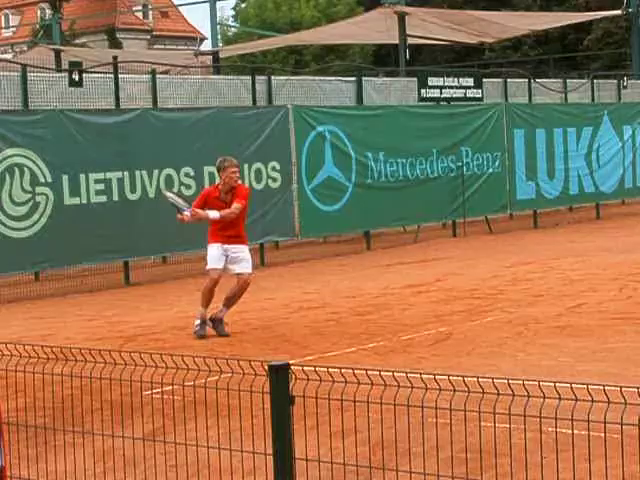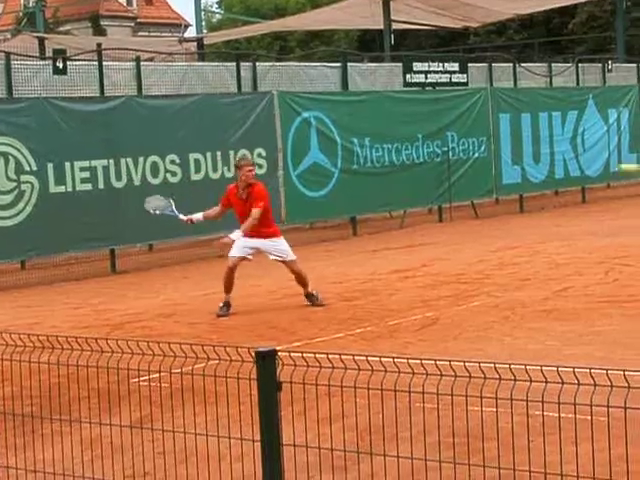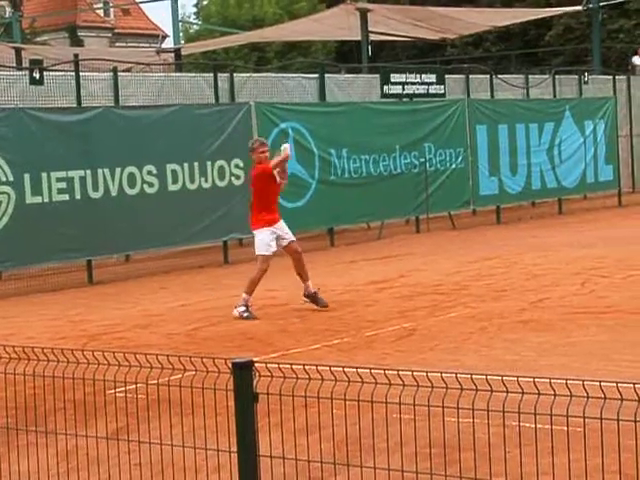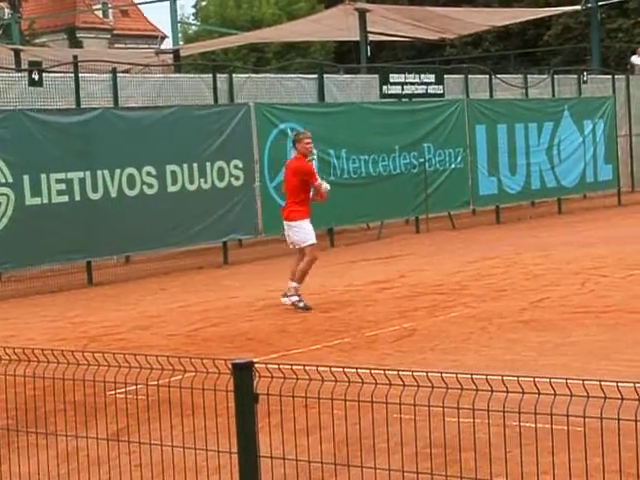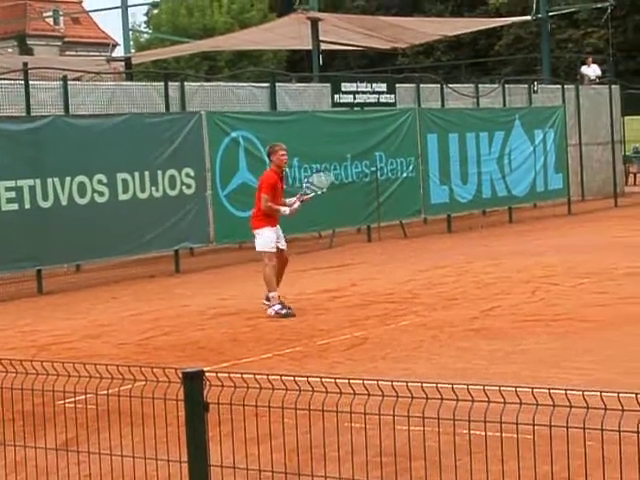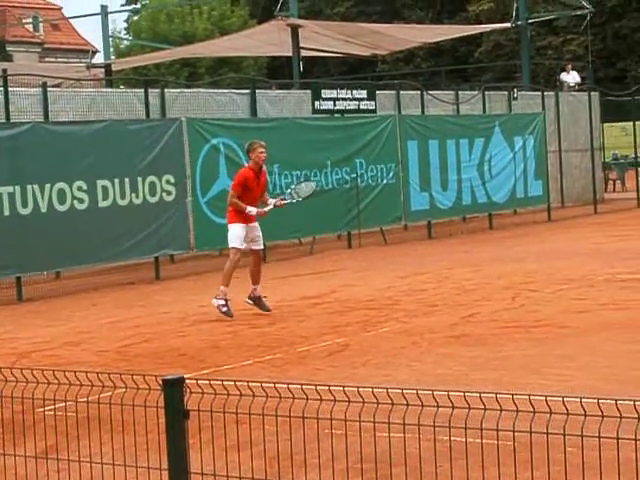
dt=0.4s
person 1, frame 1
left shoulder: (243, 192)
right shoulder: (208, 193)
left elbow: (232, 213)
right elbow: (194, 213)
left wrist: (211, 215)
right wrist: (186, 216)
left hip: (239, 243)
right hip: (217, 242)
left knee: (244, 281)
right knee: (214, 277)
left ankle: (217, 317)
right ankle: (201, 319)
person 1, frame 2
left shoulder: (259, 190)
right shoulder: (230, 191)
left elbow: (254, 218)
right elbow: (220, 210)
left wrist: (234, 236)
right wrist: (198, 216)
left hip: (270, 237)
right hip: (247, 237)
left knee: (295, 269)
right knee: (231, 266)
left ankle: (310, 294)
right ankle: (226, 302)
person 1, frame 3
left shoulder: (268, 169)
right shoulder: (259, 171)
left elbow: (279, 185)
right elbow: (283, 157)
left wrist: (280, 173)
right wrist: (286, 150)
left hip: (276, 221)
right hip: (262, 225)
left knee: (296, 253)
right knee: (263, 265)
left ankle: (310, 291)
right ankle: (242, 305)
person 1, frame 4
left shoulder: (291, 164)
right shoulder: (305, 166)
right elbow: (321, 194)
left wrist: (312, 194)
right wrist: (324, 187)
left hip: (290, 215)
right hip: (298, 216)
left knee: (303, 254)
right knee: (311, 254)
left ankle: (293, 292)
right ankle: (292, 293)
person 1, frame 5
left shoulder: (280, 176)
right shoulder: (268, 178)
right elbow: (264, 206)
left wrist: (294, 200)
right wrist: (286, 210)
left hip: (273, 224)
right hip: (262, 224)
left knee: (283, 257)
right knee: (269, 260)
left ankle: (272, 295)
right ankle: (273, 304)
person 1, frame 6
left shoulder: (263, 173)
right shoulder: (243, 175)
right elbow: (231, 201)
left wrist: (272, 201)
right wrist: (251, 210)
left hip: (252, 221)
right hip: (237, 220)
left knee: (257, 256)
right knee: (235, 256)
left ankle: (254, 295)
right ankle: (222, 297)
